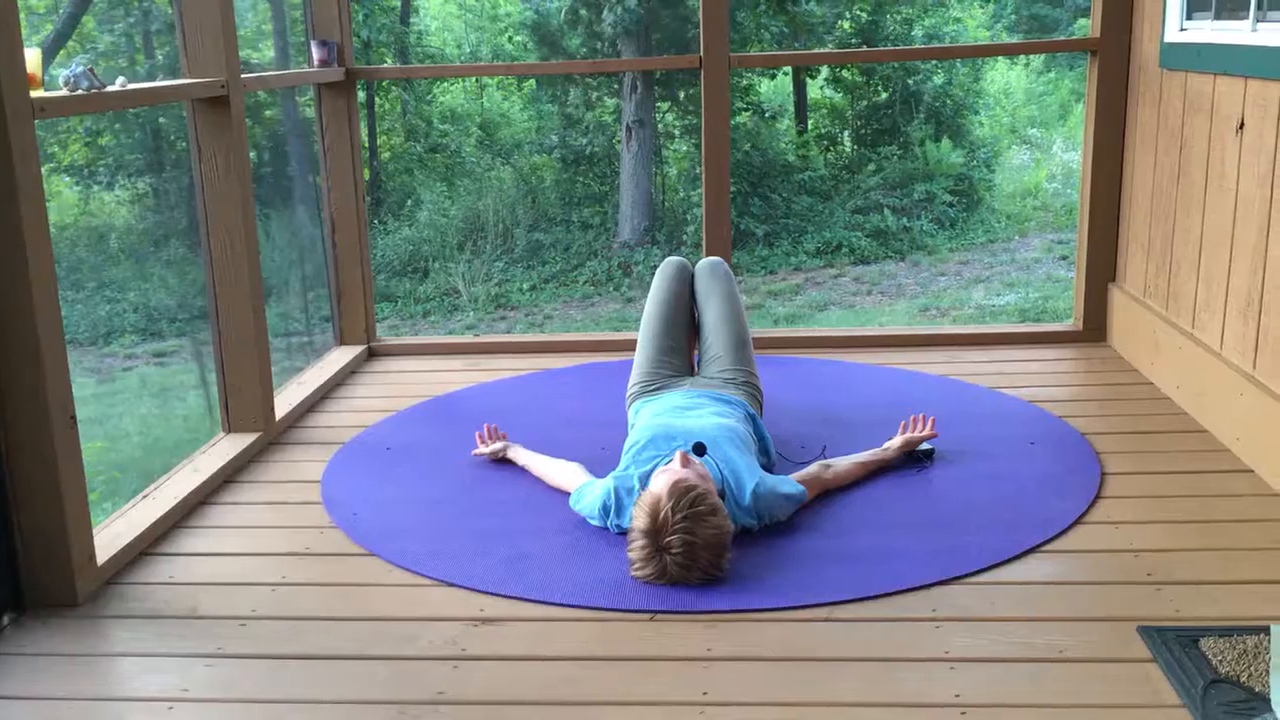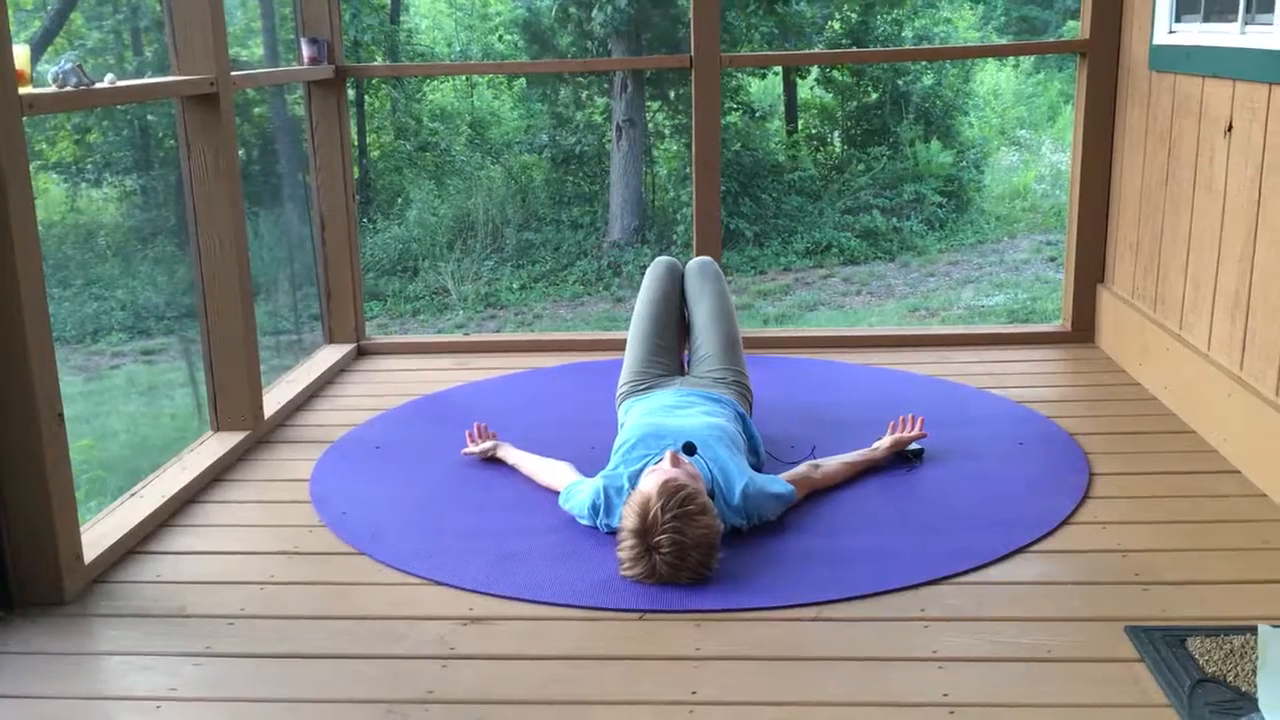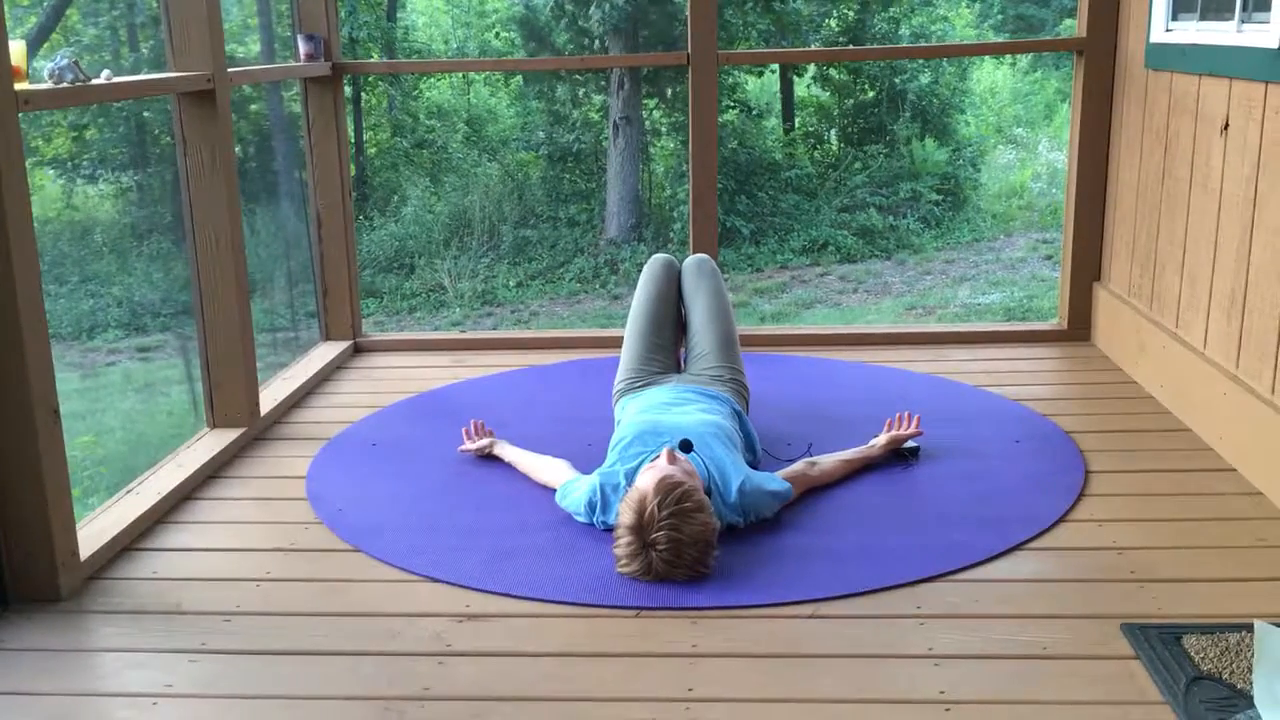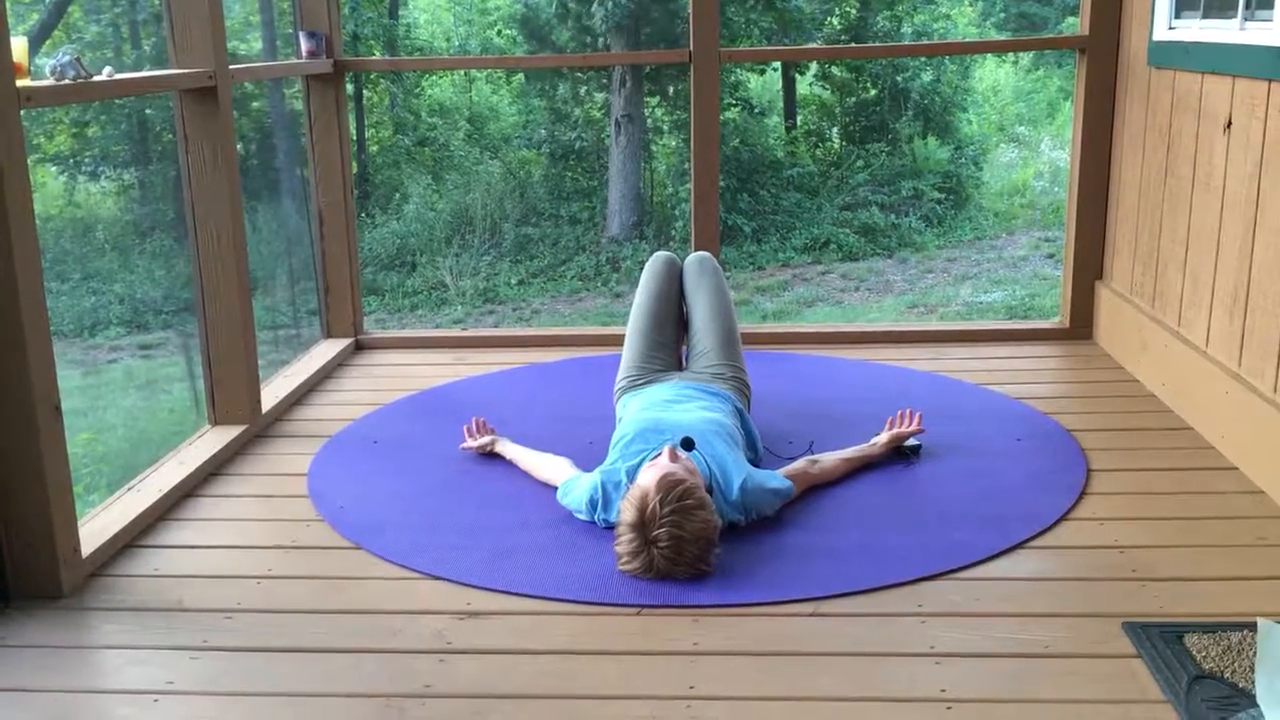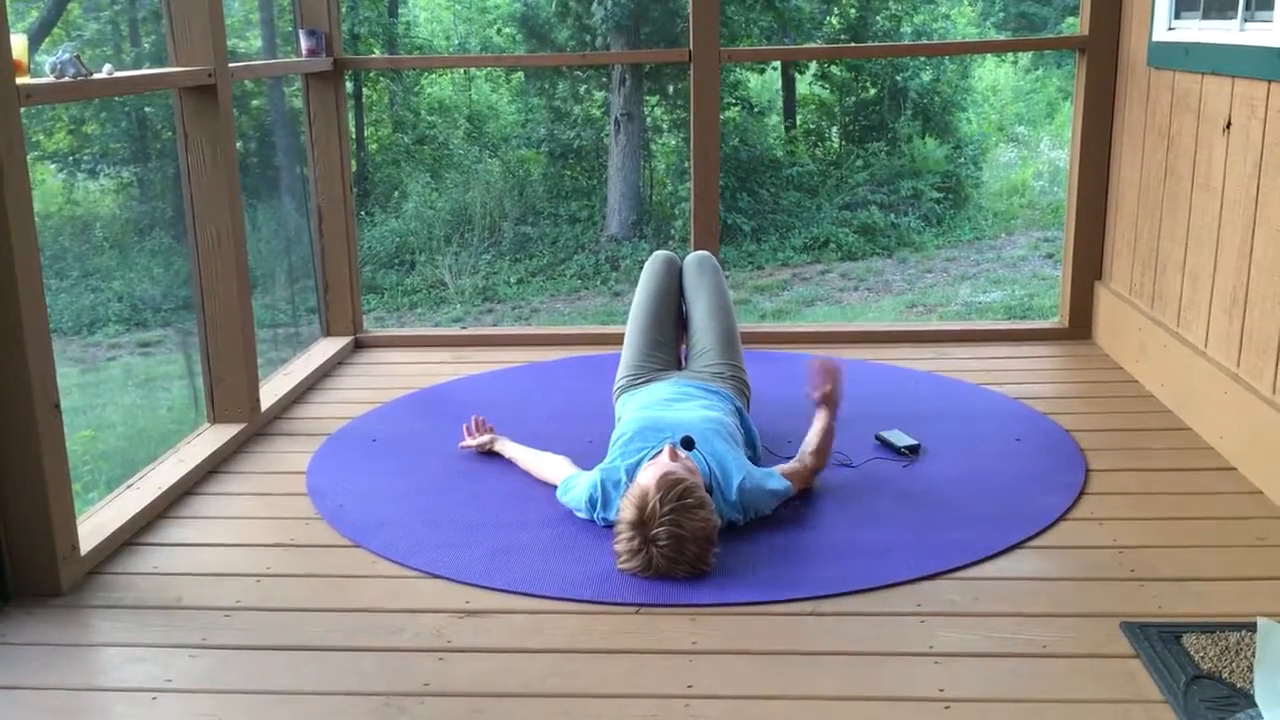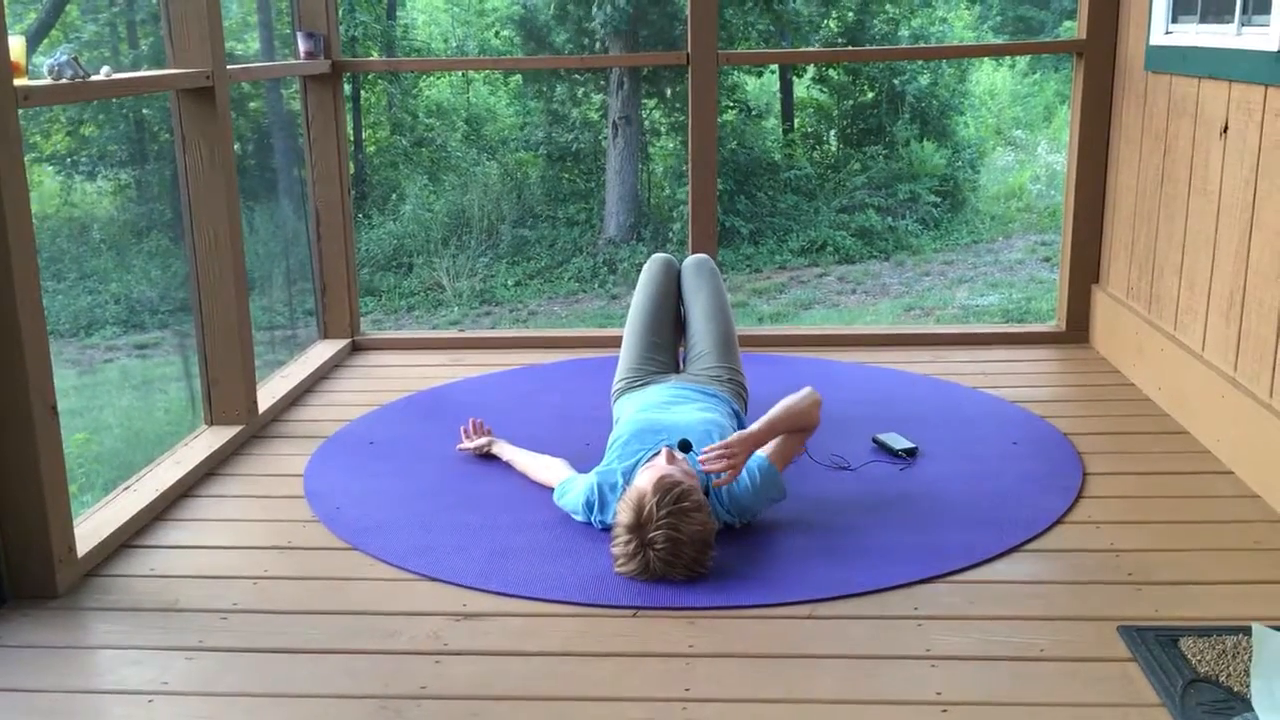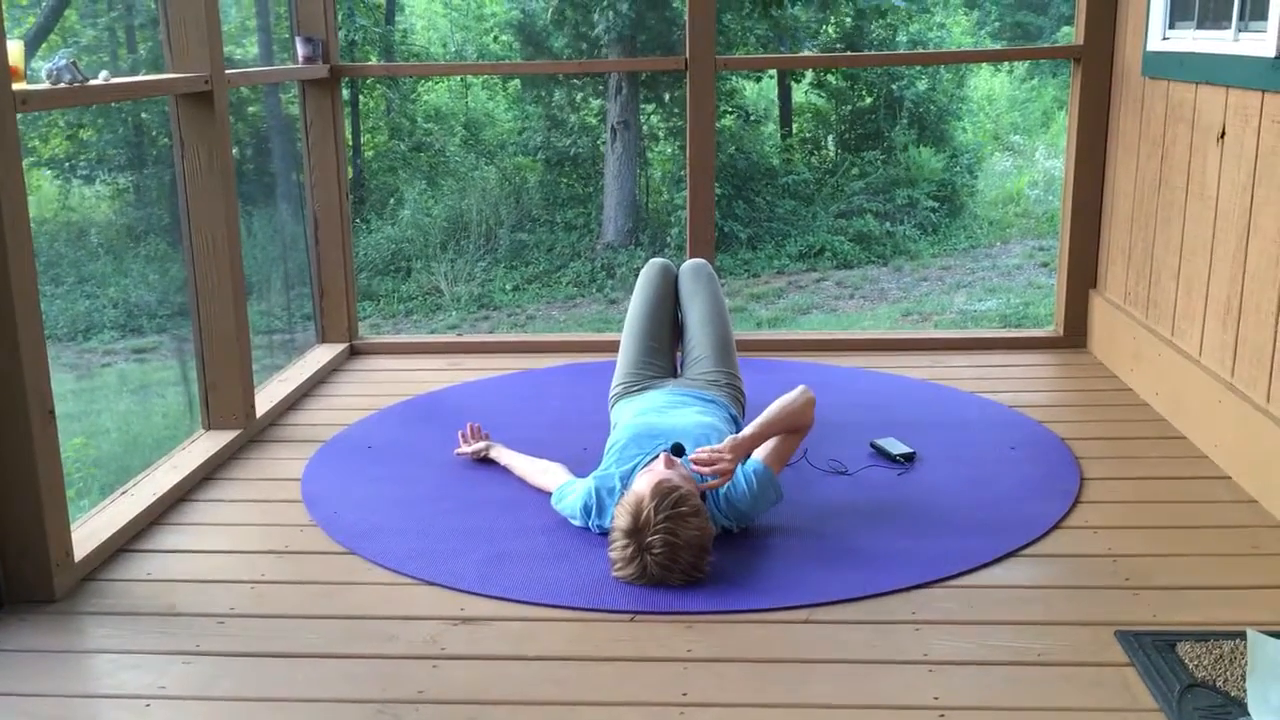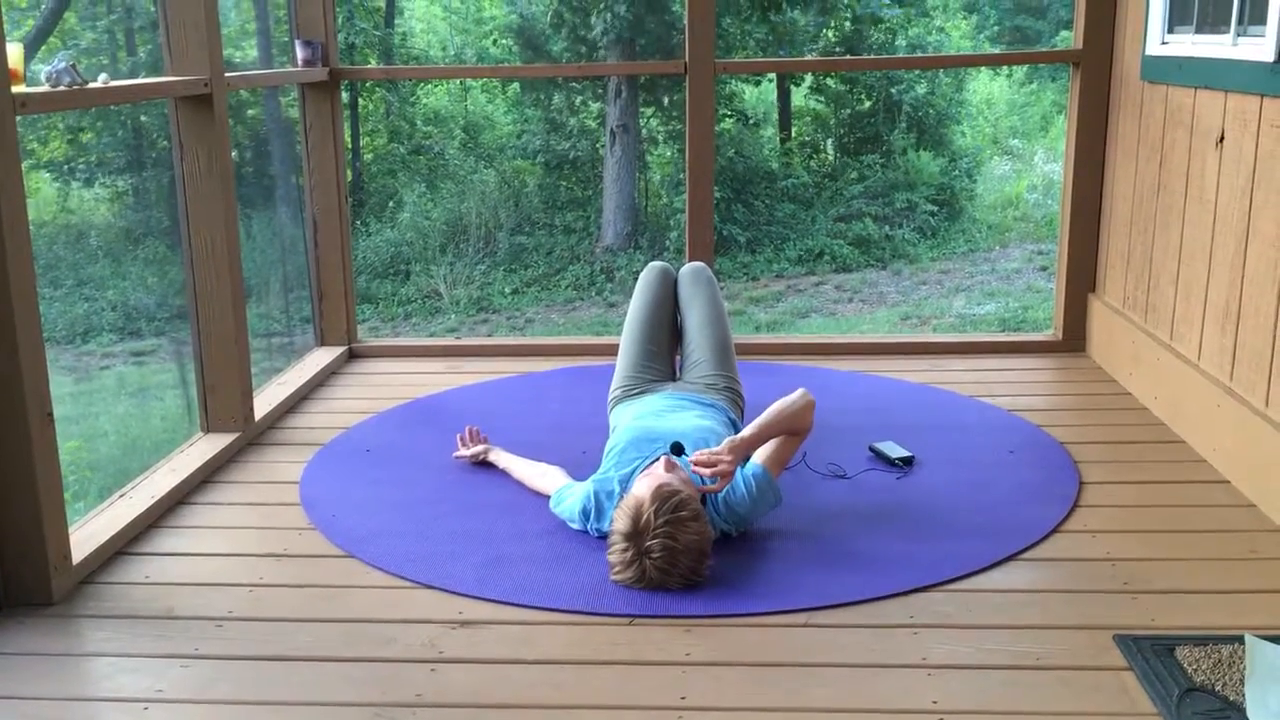
dt=0.4s
person 1, frame 1
left shoulder: (616, 504)
right shoulder: (754, 501)
left elbow: (570, 474)
right elbow: (823, 473)
left wrist: (510, 450)
right wrist: (892, 450)
left hip: (654, 397)
right hip: (731, 398)
left knee: (675, 268)
right knee: (711, 267)
person 1, frame 2
left shoulder: (606, 503)
right shoulder: (744, 500)
left elbow: (560, 474)
right elbow: (812, 472)
left wrist: (500, 449)
right wrist: (880, 451)
left hip: (644, 396)
right hip: (721, 398)
left knee: (665, 267)
right knee: (702, 267)
person 1, frame 3
left shoulder: (602, 500)
right shoulder: (740, 497)
left elbow: (558, 471)
right elbow: (808, 470)
left wrist: (497, 446)
right wrist: (876, 447)
left hip: (641, 395)
right hip: (717, 396)
left knee: (662, 265)
right knee: (699, 265)
person 1, frame 4
left shoulder: (603, 499)
right shoulder: (741, 495)
left elbow: (558, 468)
right elbow: (811, 468)
left wrist: (498, 443)
right wrist: (879, 444)
left hip: (642, 393)
right hip: (718, 394)
left knee: (664, 262)
right knee: (700, 262)
person 1, frame 5
left shoulder: (598, 497)
right shoulder: (738, 496)
left elbow: (557, 466)
right elbow: (809, 464)
left wrist: (498, 442)
right wrist: (828, 405)
left hip: (639, 392)
right hip: (716, 394)
left knee: (663, 262)
right knee: (700, 261)
person 1, frame 6
left shoulder: (599, 499)
right shoulder: (736, 496)
left elbow: (554, 469)
right elbow: (809, 402)
left wrist: (494, 444)
right wrist: (750, 438)
left hip: (639, 392)
right hip: (715, 395)
left knee: (662, 265)
right knee: (698, 265)
person 1, frame 7
left shoulder: (596, 505)
right shoulder: (734, 501)
left elbow: (551, 472)
right elbow: (803, 399)
left wrist: (493, 449)
right wrist: (743, 442)
left hip: (637, 396)
right hip: (713, 398)
left knee: (659, 270)
right knee: (695, 270)
person 1, frame 8
left shoulder: (595, 508)
right shoulder: (733, 505)
left elbow: (549, 475)
right elbow: (802, 403)
left wrist: (492, 452)
right wrist: (742, 443)
left hip: (636, 400)
right hip: (712, 402)
left knee: (658, 273)
right knee: (694, 273)
